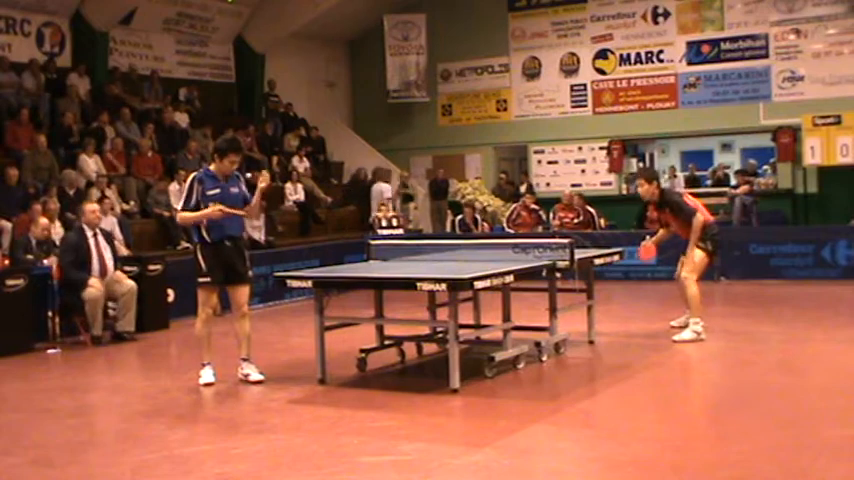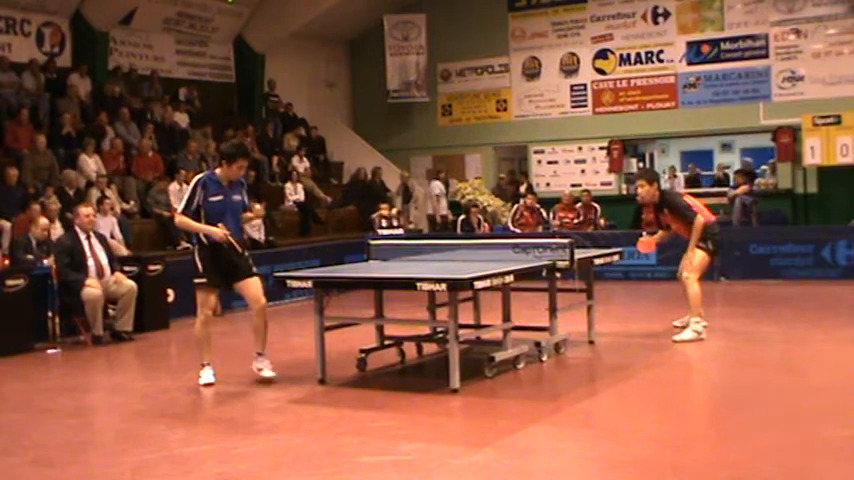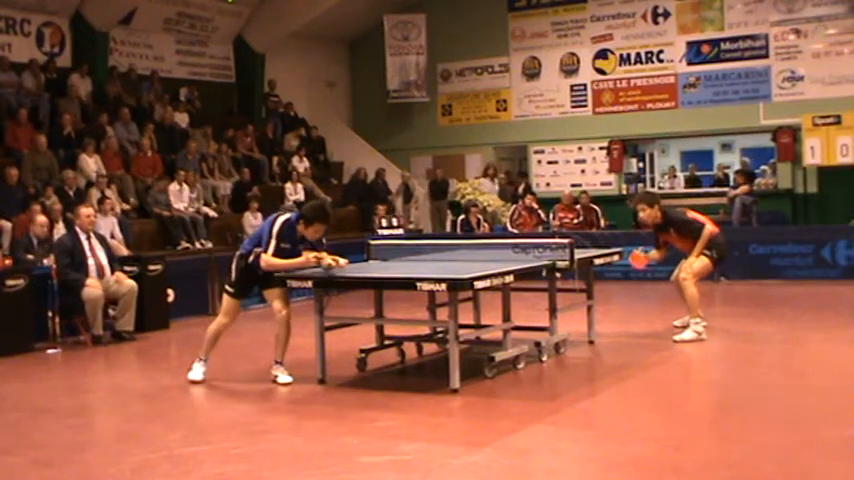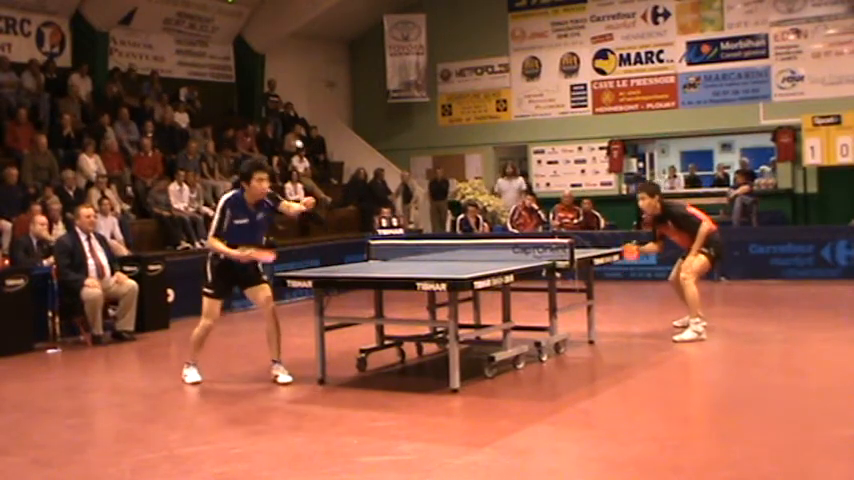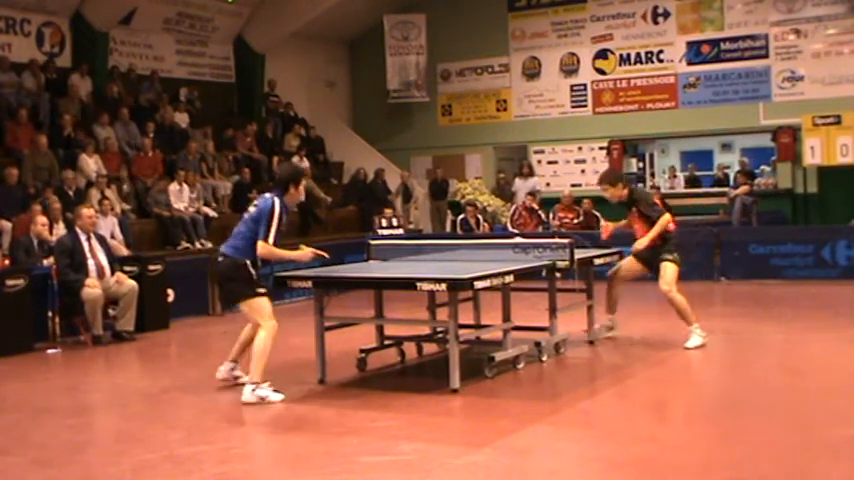
dt=1s
person 1, frame 1
left shoulder: (237, 180)
right shoulder: (198, 180)
left elbow: (253, 214)
right elbow: (181, 217)
left wrist: (260, 190)
right wrist: (205, 213)
left hip: (236, 248)
right hip: (210, 249)
left knee: (242, 309)
right knee: (206, 311)
left ankle: (245, 364)
right ankle: (206, 366)
person 1, frame 2
left shoulder: (240, 184)
right shoulder: (201, 183)
right elbow: (179, 219)
left wrist: (253, 216)
right wrist: (209, 230)
left hip: (236, 250)
right hip: (210, 252)
left knee: (259, 303)
right knee: (206, 313)
left ankle: (261, 359)
right ankle: (206, 367)
person 1, frame 3
left shoulder: (314, 229)
right shoulder: (280, 223)
left elbow: (320, 254)
right elbow: (266, 262)
left wrist: (331, 261)
right wrist: (302, 261)
left hip: (274, 269)
right hip: (247, 264)
left knee: (283, 313)
right knee: (225, 319)
left ankle: (278, 366)
right ankle: (201, 361)
person 1, frame 4
left shoulder: (266, 197)
right shoulder: (228, 202)
left elbow: (287, 207)
right elbow: (211, 239)
left wrist: (303, 206)
right wrist: (234, 254)
left hip: (250, 263)
right hip: (222, 264)
left knee: (270, 309)
right knee: (209, 320)
left ankle: (276, 365)
right ankle: (190, 365)
person 1, frame 5
left shoulder: (268, 199)
right shoulder: (275, 206)
right elbow: (264, 251)
right wrist: (298, 255)
left hip: (230, 265)
right hip: (237, 269)
left knee: (259, 320)
right knee: (269, 325)
left ankle: (230, 367)
right ankle: (255, 387)
person 2, frame 1
left shoulder: (671, 198)
right shoulder: (657, 202)
left elbow: (698, 219)
right elbow: (667, 228)
left wrist: (690, 248)
right wrist: (652, 241)
left hip: (706, 235)
right hip: (696, 237)
left knee: (687, 277)
right knee: (680, 276)
left ankle: (696, 328)
right ankle: (692, 316)
person 2, frame 2
left shoulder: (672, 199)
right shoulder: (657, 205)
left elbow: (699, 220)
right elbow: (667, 230)
left wrist: (690, 250)
right wrist: (652, 239)
left hip: (707, 235)
right hip: (695, 237)
left knee: (689, 276)
right knee: (683, 275)
left ankle: (697, 327)
right ankle: (696, 316)
person 2, frame 3
left shoulder: (675, 217)
right shoulder: (658, 226)
left elbow: (707, 229)
right elbow: (660, 253)
left wrist: (693, 256)
right wrist: (644, 257)
left hip: (713, 246)
right hip: (698, 248)
left knee: (686, 277)
right knee: (677, 279)
left ankle: (697, 328)
right ankle: (696, 316)
person 2, frame 4
left shoulder: (674, 211)
right shoulder: (656, 218)
left elbow: (704, 227)
right elbow: (657, 245)
left wrist: (691, 255)
right wrist: (639, 250)
left hip: (709, 243)
right hip: (695, 245)
left knee: (686, 277)
right knee: (674, 280)
left ankle: (697, 328)
right ankle: (696, 316)
person 2, frame 5
left shoulder: (640, 198)
right shoulder: (623, 203)
left elbow: (666, 218)
left wrist: (646, 239)
right wrist: (615, 225)
left hip: (666, 246)
right hip: (649, 250)
left knee: (667, 289)
right knee: (612, 277)
left ankle: (696, 332)
right ankle: (610, 324)
person 3, frame 1
left shoulder: (106, 235)
right shoulder: (71, 238)
left elbow: (115, 258)
right elbow: (67, 269)
left wrist: (117, 271)
right wrist: (88, 279)
left hip: (109, 280)
right hip: (85, 284)
left knee: (130, 286)
right knee: (95, 294)
left ankle: (122, 330)
right ankle: (96, 335)
person 3, frame 2
left shoulder: (100, 237)
right shoulder: (64, 241)
left elbow: (112, 260)
right elbow: (63, 272)
left wrist: (116, 271)
right wrist: (85, 280)
left hip: (108, 280)
right hip: (83, 284)
left knee: (130, 286)
right knee: (95, 294)
left ankle: (120, 329)
right ankle: (97, 334)
person 3, frame 3
left shoulder: (99, 238)
right shoulder: (65, 242)
left elbow: (112, 260)
right elbow: (63, 272)
left wrist: (117, 271)
right wrist: (85, 280)
left hip: (108, 280)
right hip: (84, 285)
left knee: (130, 286)
right knee: (95, 294)
left ankle: (122, 329)
right ankle: (97, 334)
person 3, frame 4
left shoulder: (100, 238)
right shoulder: (65, 242)
left elbow: (112, 261)
right elbow: (63, 272)
left wrist: (117, 272)
right wrist: (84, 280)
left hip: (108, 281)
right hip: (84, 284)
left knee: (131, 286)
right knee: (95, 294)
left ankle: (122, 329)
right ankle: (97, 334)
person 3, frame 5
left shoulder: (100, 238)
right shoulder: (65, 242)
left elbow: (112, 261)
right elbow: (63, 272)
left wrist: (117, 272)
right wrist: (84, 280)
left hip: (108, 281)
right hip: (84, 285)
left knee: (131, 286)
right knee: (95, 294)
left ankle: (122, 329)
right ankle: (97, 334)
